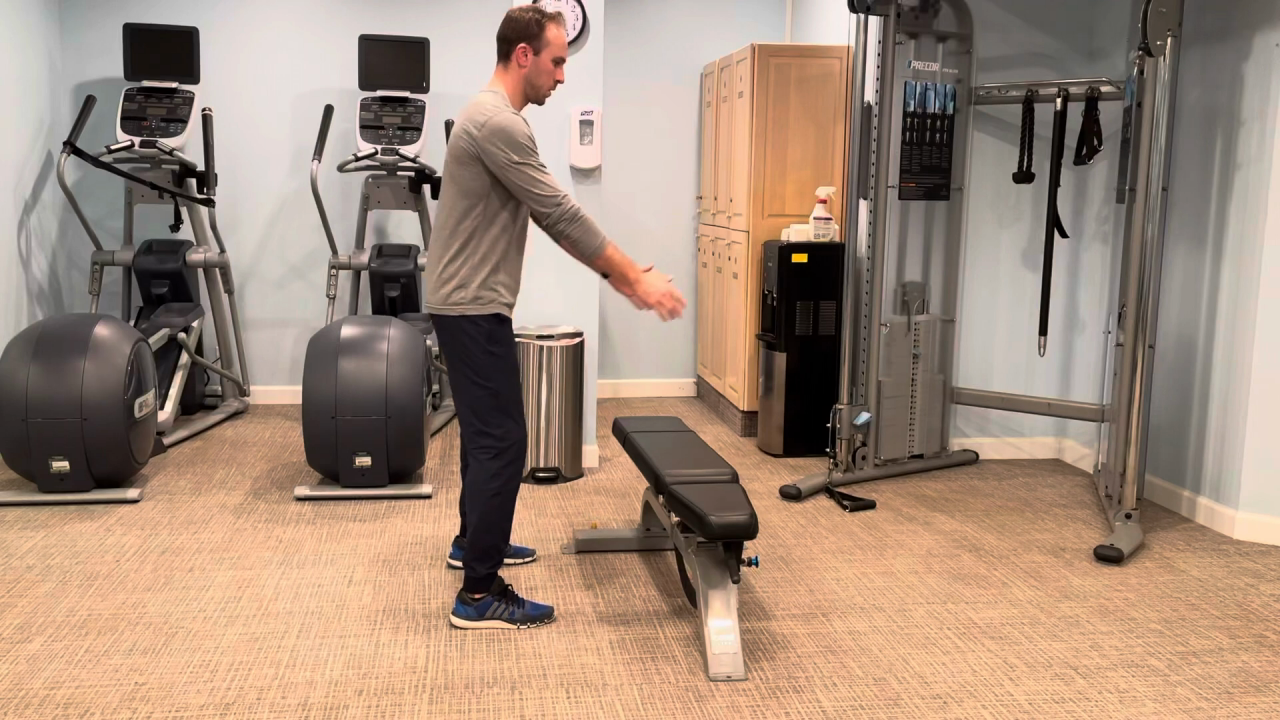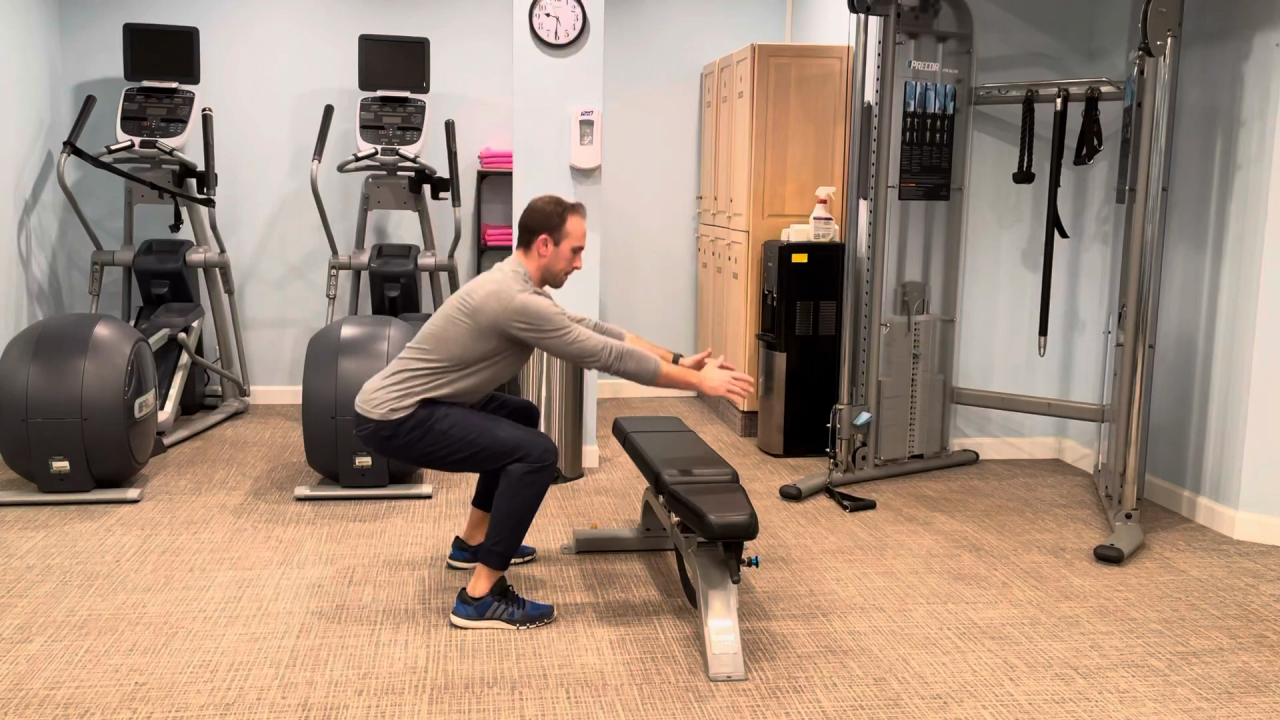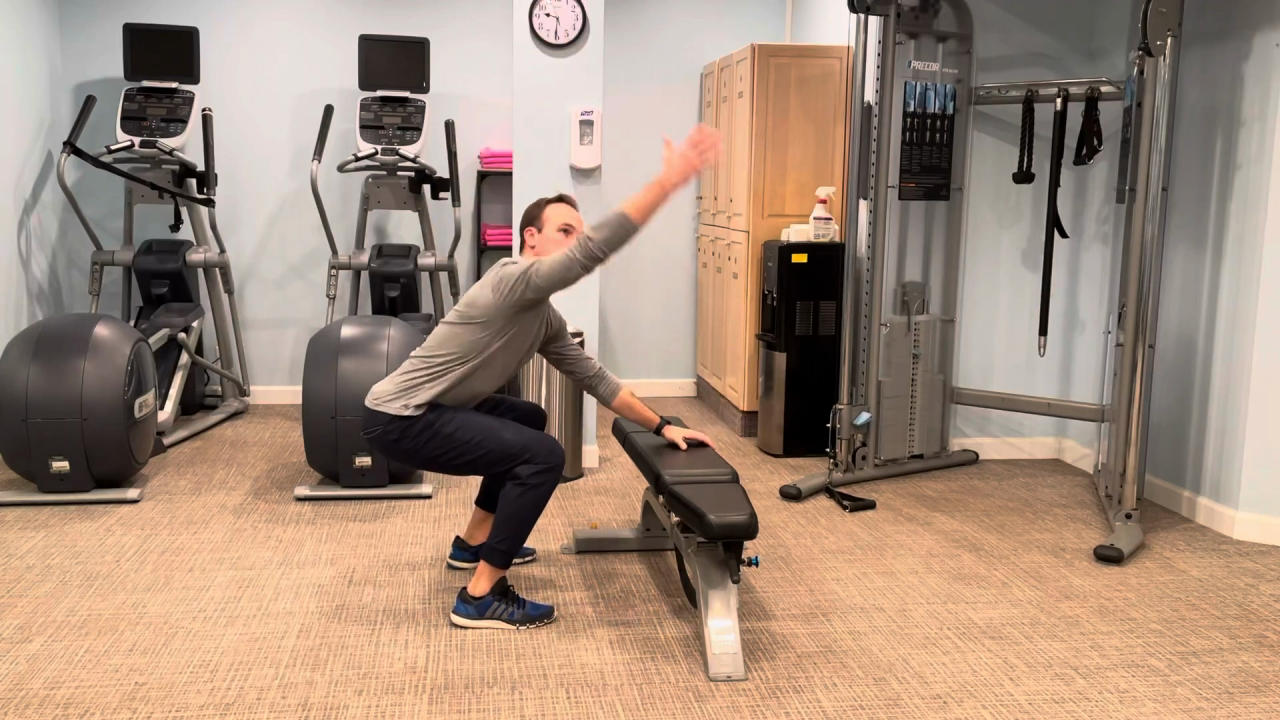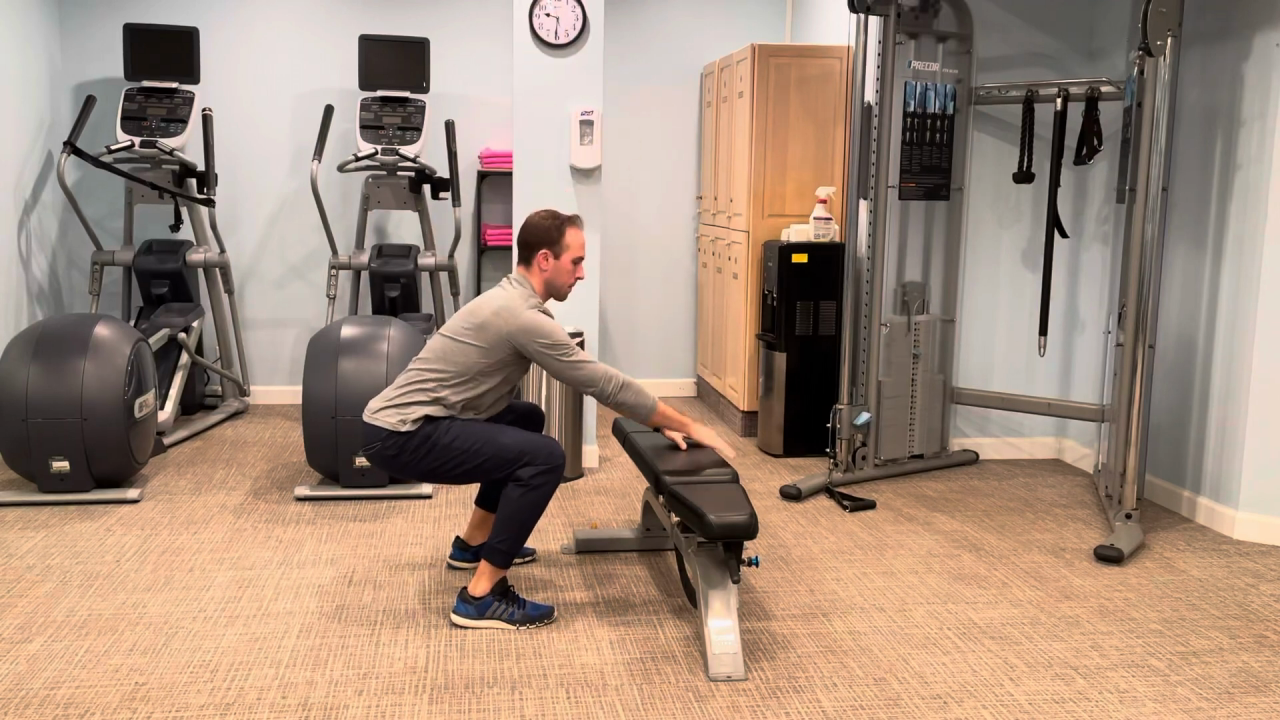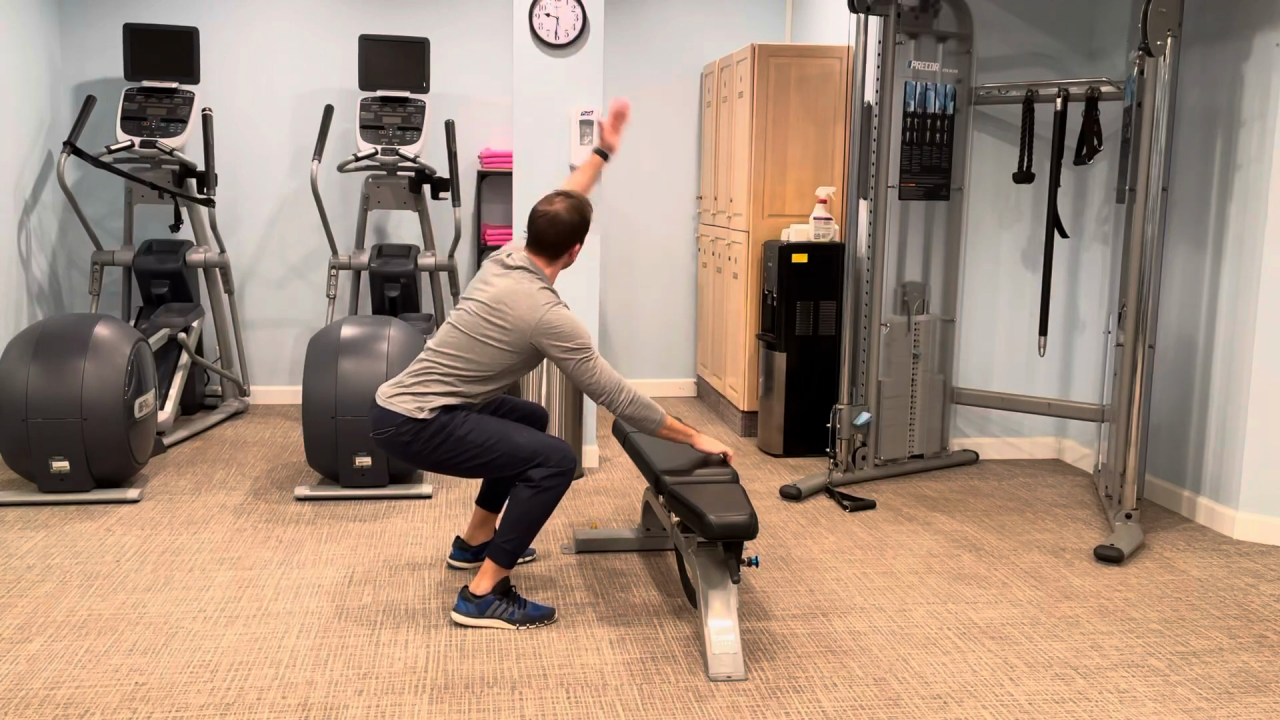
dt=1s
person 1, frame 1
left shoulder: (492, 115)
right shoulder: (498, 121)
left elbow: (545, 217)
right elbow: (561, 215)
left wrist: (618, 274)
right wrist: (635, 278)
left hip: (468, 300)
right hip: (472, 307)
left knee: (487, 428)
right knee: (500, 437)
left ankle: (473, 539)
right ankle: (479, 595)
person 1, frame 2
left shoulder: (516, 286)
right shoulder: (516, 302)
left elbow: (593, 330)
right elbow: (606, 356)
left wrist: (678, 359)
right wrist: (698, 382)
left hip: (406, 401)
right hip: (393, 418)
left knee: (520, 419)
right knee: (535, 453)
left ankle: (473, 541)
right ankle: (481, 596)
person 1, frame 3
left shoulder: (540, 314)
right shoulder: (516, 281)
left elbow: (594, 378)
right elbow: (593, 250)
left wrist: (660, 425)
right wrist: (668, 180)
left hip: (427, 411)
right hip: (399, 420)
left knee: (528, 421)
right knee: (541, 457)
left ankle: (475, 542)
right ankle: (480, 597)
person 1, frame 4
left shoulder: (517, 305)
right shoulder: (522, 316)
left elbow: (592, 378)
right elbow: (607, 384)
left wrist: (663, 424)
right wrist: (689, 424)
left hip: (409, 421)
right hip: (399, 435)
left knee: (526, 420)
right knee: (542, 457)
left ankle: (473, 542)
right ankle: (481, 596)
person 1, frame 5
left shoulder: (502, 263)
right shoulder: (546, 315)
left elbow: (552, 213)
right elbow: (617, 397)
left wrist: (603, 151)
right wrist: (694, 437)
left hip: (407, 404)
right hip: (413, 423)
left knee: (530, 421)
right knee: (554, 460)
left ankle: (475, 542)
right ankle: (482, 595)
